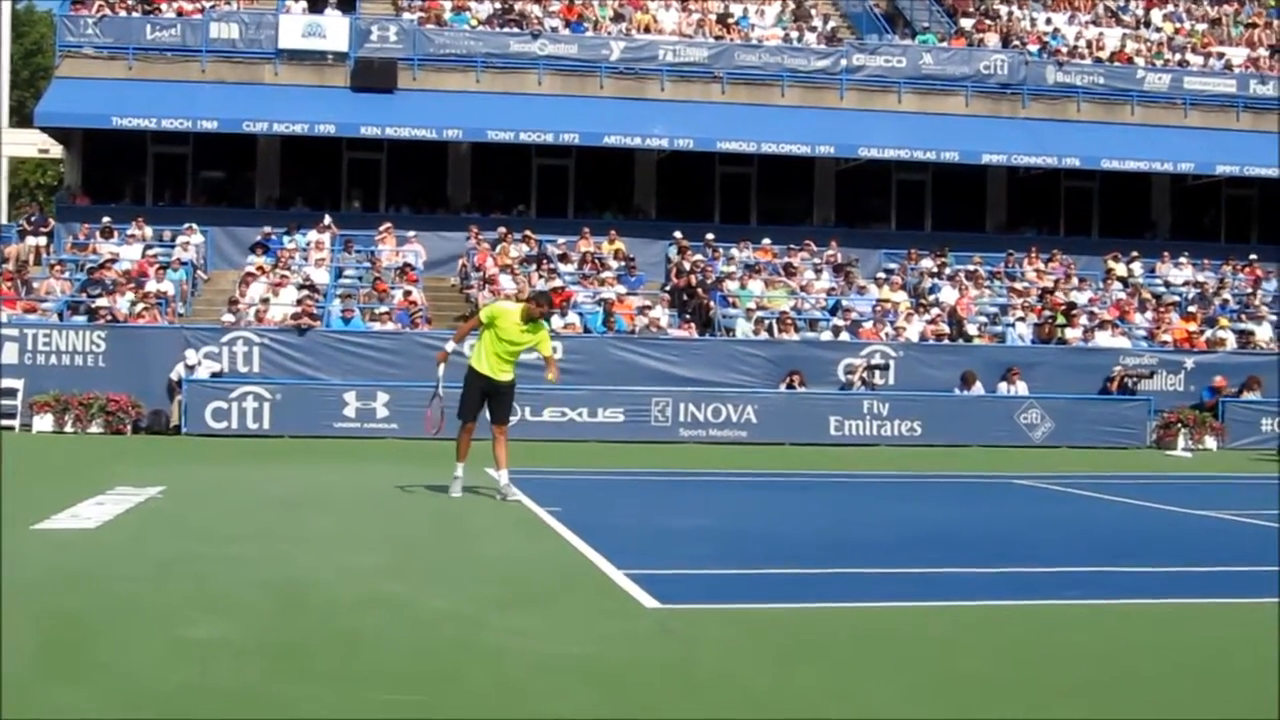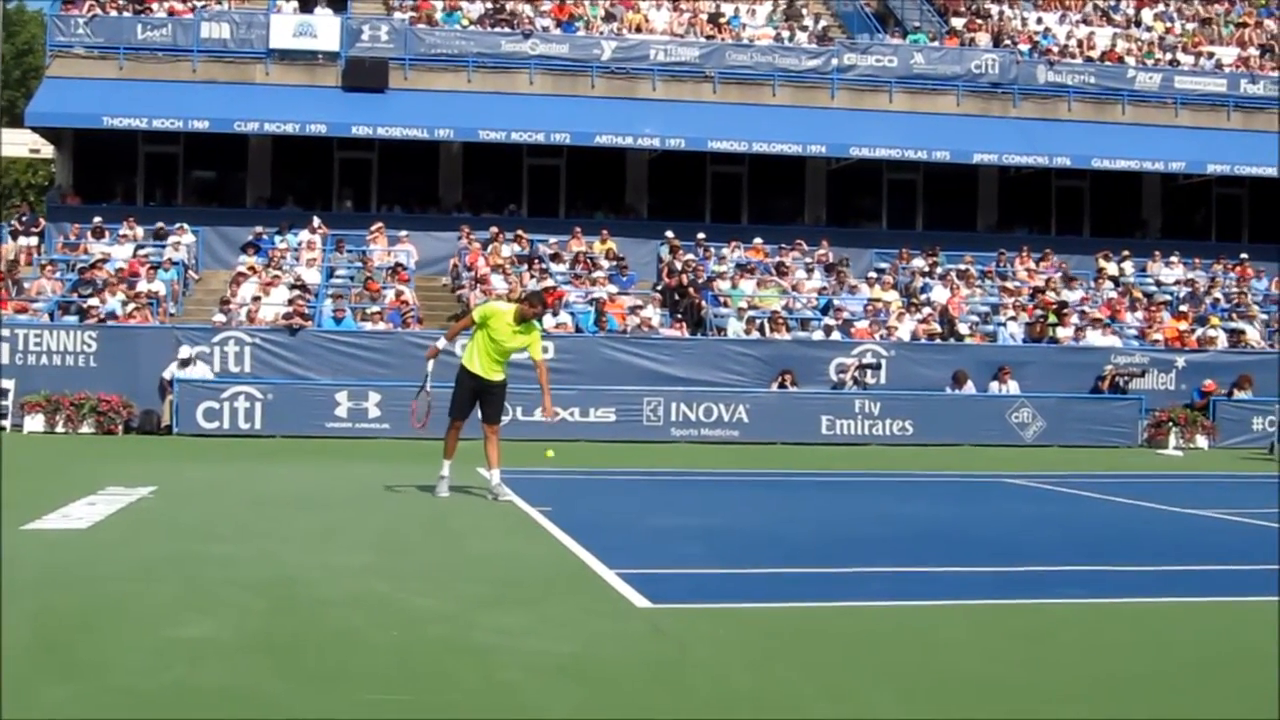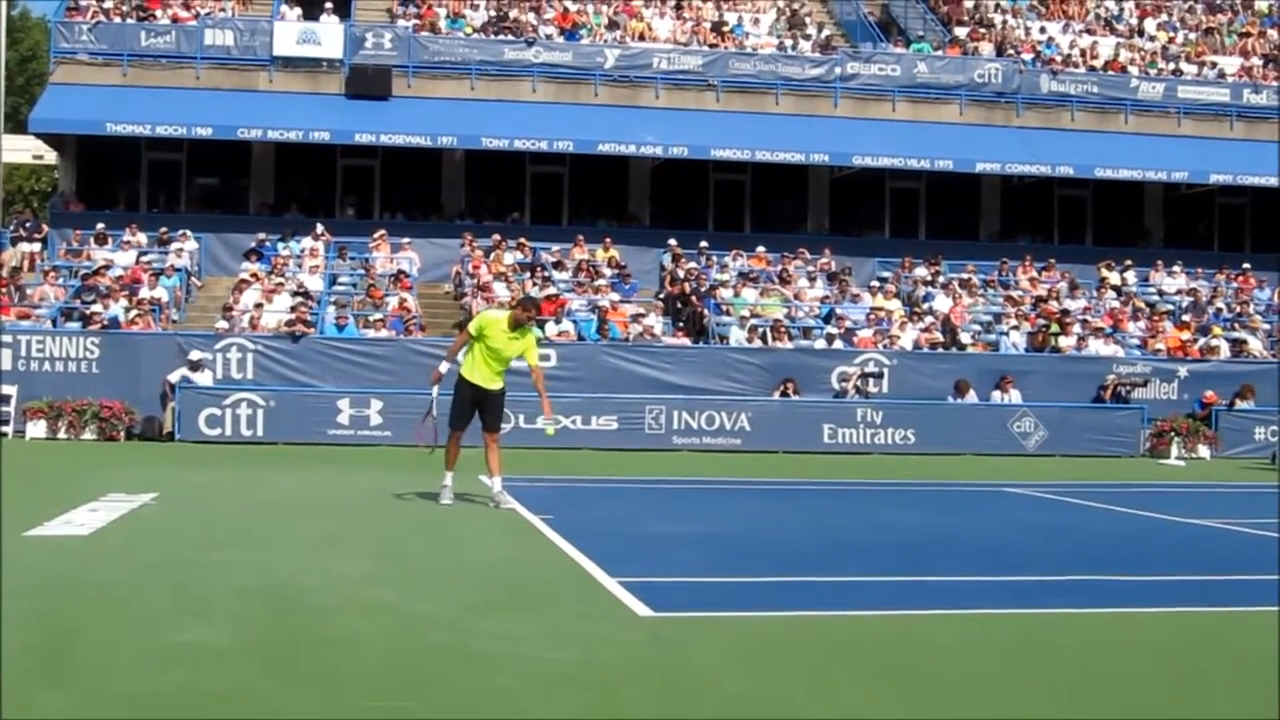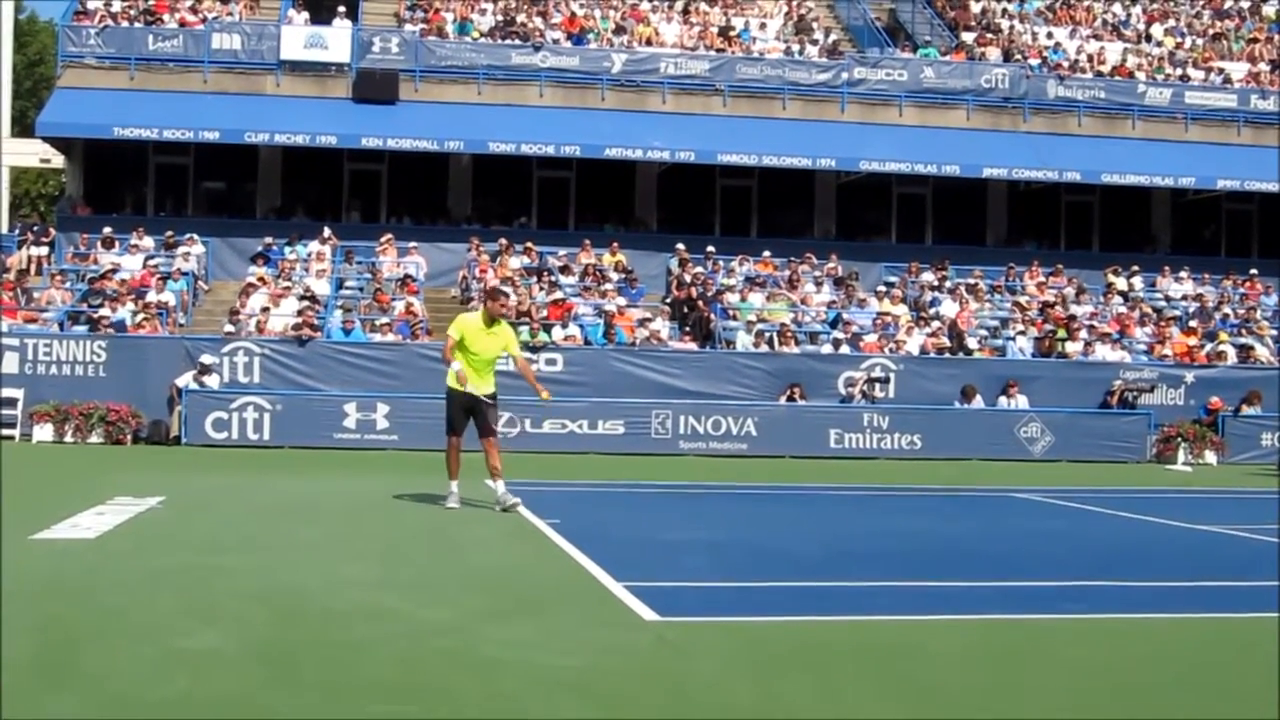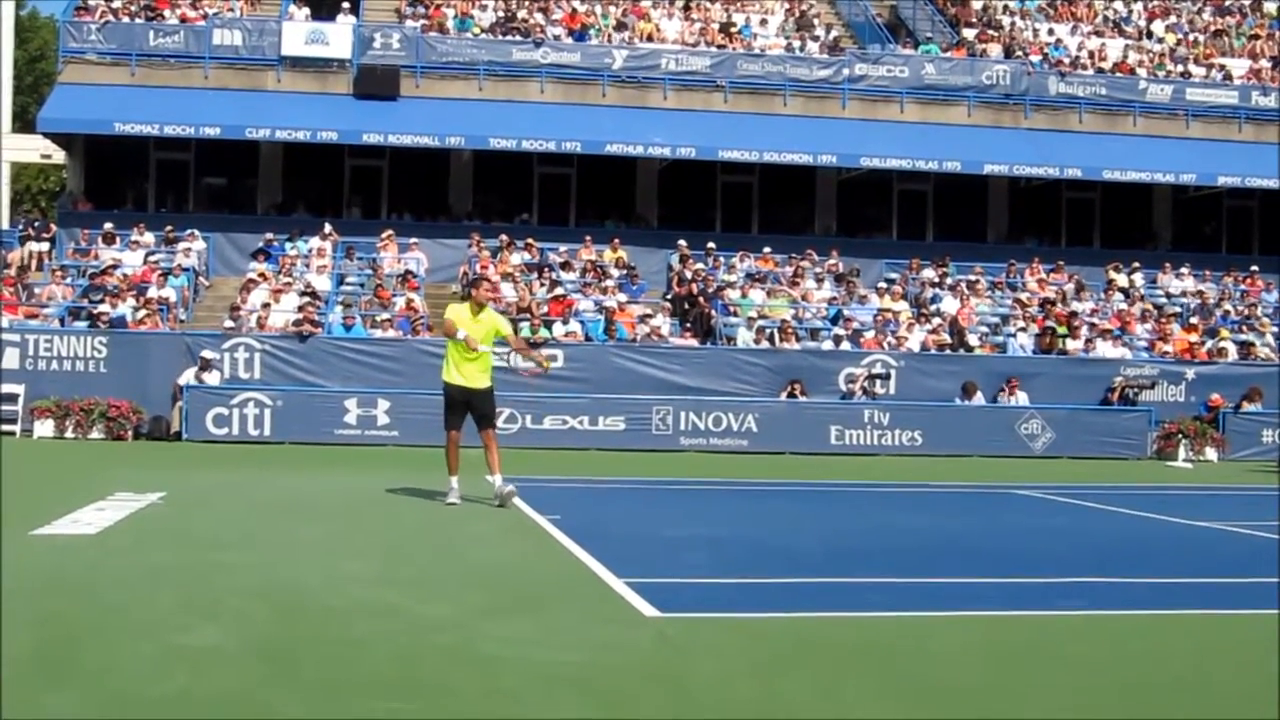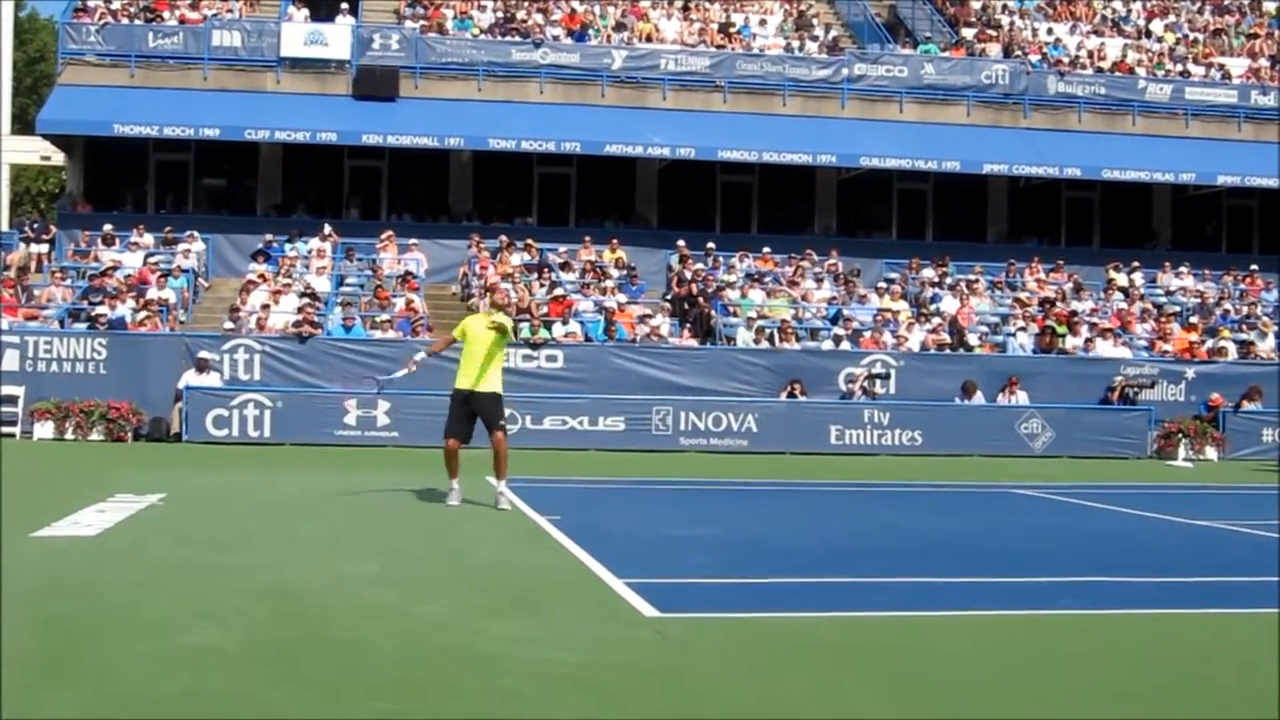
dt=0.4s
person 1, frame 1
left shoulder: (540, 331)
right shoulder: (500, 309)
left elbow: (549, 358)
right elbow: (470, 325)
left wrist: (552, 369)
right wrist: (448, 349)
left hip: (504, 380)
right hip: (478, 373)
left knee: (500, 431)
right knee: (468, 425)
left ankle: (504, 483)
right ankle: (458, 475)
person 1, frame 2
left shoulder: (532, 332)
right shoulder: (494, 309)
left elbow: (540, 365)
right elbow: (462, 324)
left wrist: (546, 397)
right wrist: (439, 346)
left hip: (496, 380)
right hip: (470, 373)
left knee: (492, 430)
right knee: (456, 424)
left ankle: (495, 482)
right ankle: (444, 475)
person 1, frame 3
left shoulder: (528, 338)
right shoulder: (488, 318)
left elbow: (535, 369)
right elbow: (461, 341)
left wrist: (543, 397)
right wrist: (443, 367)
left hip: (494, 389)
right hip: (468, 383)
left knee: (492, 439)
right knee: (456, 434)
left ankle: (497, 490)
right ankle: (447, 484)
person 1, frame 4
left shoulder: (506, 331)
right shoulder: (464, 320)
left elbow: (520, 361)
right elbow: (447, 349)
left wrist: (538, 387)
right wrist: (457, 368)
left hip: (486, 393)
right hip: (459, 390)
left knee: (490, 443)
right knee: (454, 441)
left ankle: (502, 493)
right ankle: (453, 490)
person 1, frame 5
left shoulder: (494, 318)
right shoulder: (454, 310)
left elbow: (513, 340)
right elbow: (448, 329)
left wrist: (535, 356)
right wrist: (464, 336)
left hip: (482, 385)
right hip: (455, 384)
left knee: (489, 435)
right knee: (453, 435)
left ankle: (499, 487)
right ankle: (453, 486)
person 1, frame 6
left shoulder: (505, 321)
right shoulder: (472, 320)
left elbow: (501, 328)
right elbow: (447, 340)
left wrist: (498, 325)
right wrist: (421, 355)
left hip: (489, 391)
right hip: (462, 390)
left knee: (499, 440)
right knee: (451, 444)
left ankle: (500, 490)
right ankle: (454, 487)
